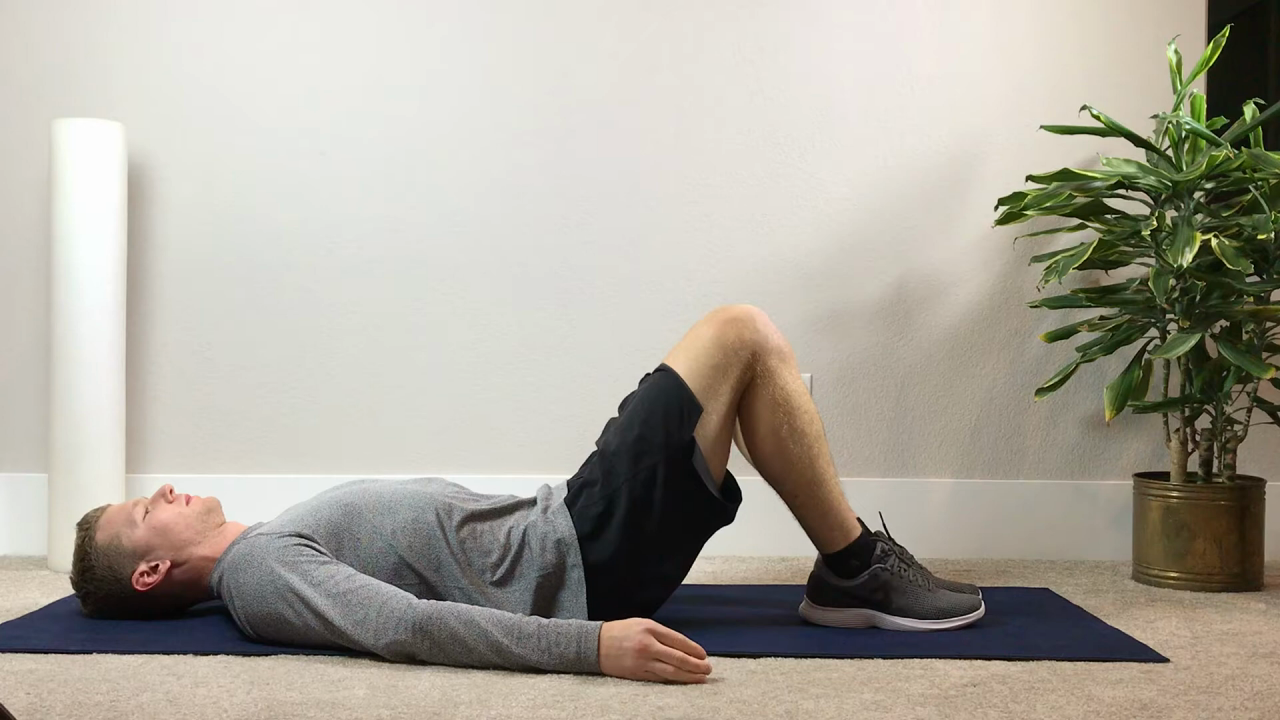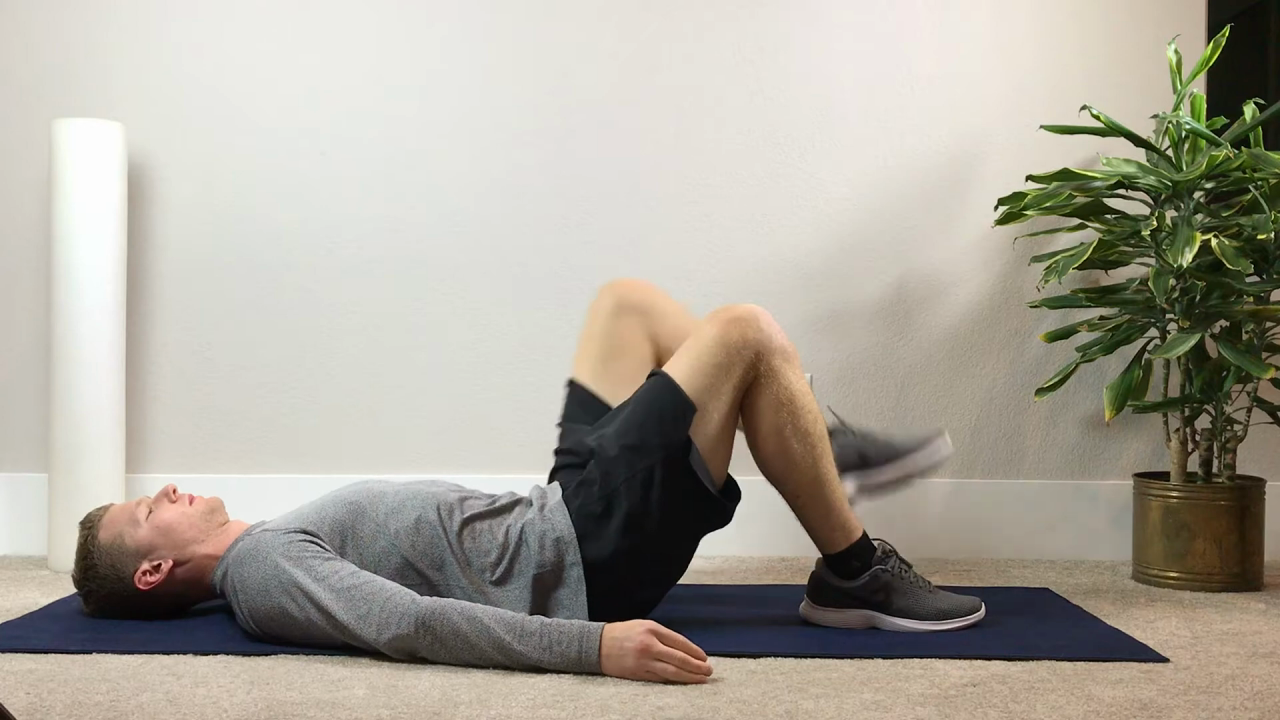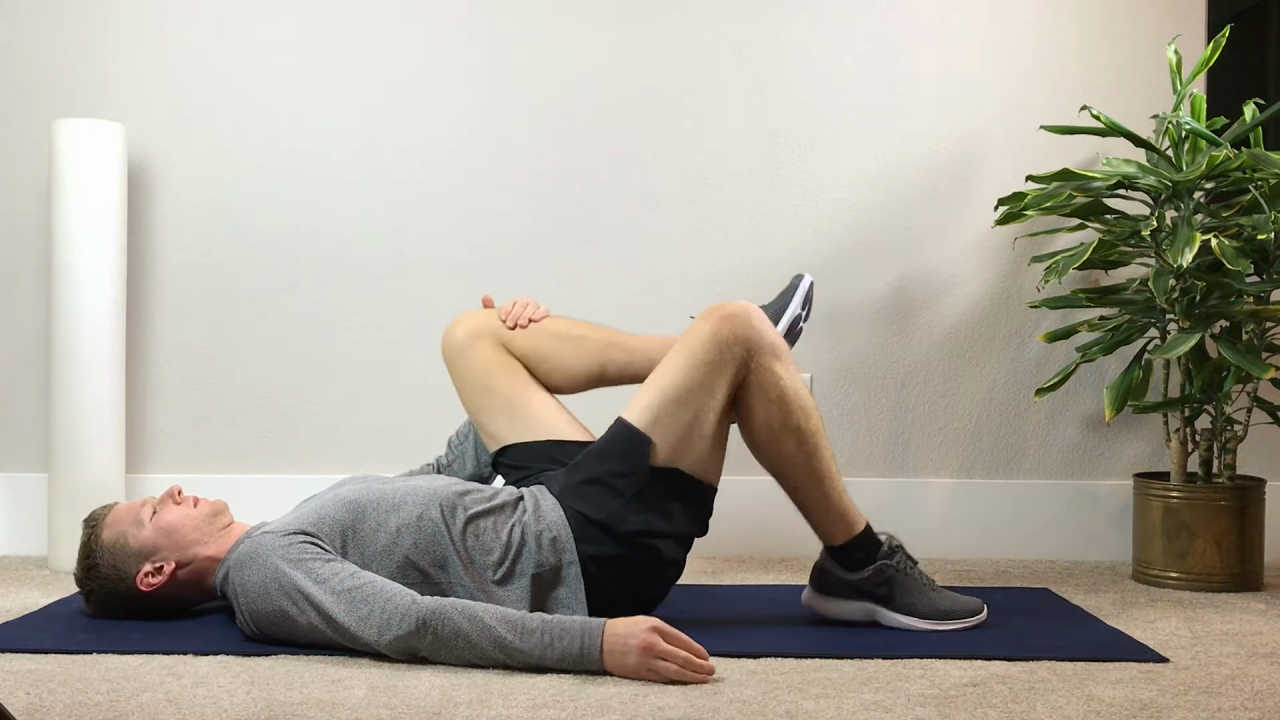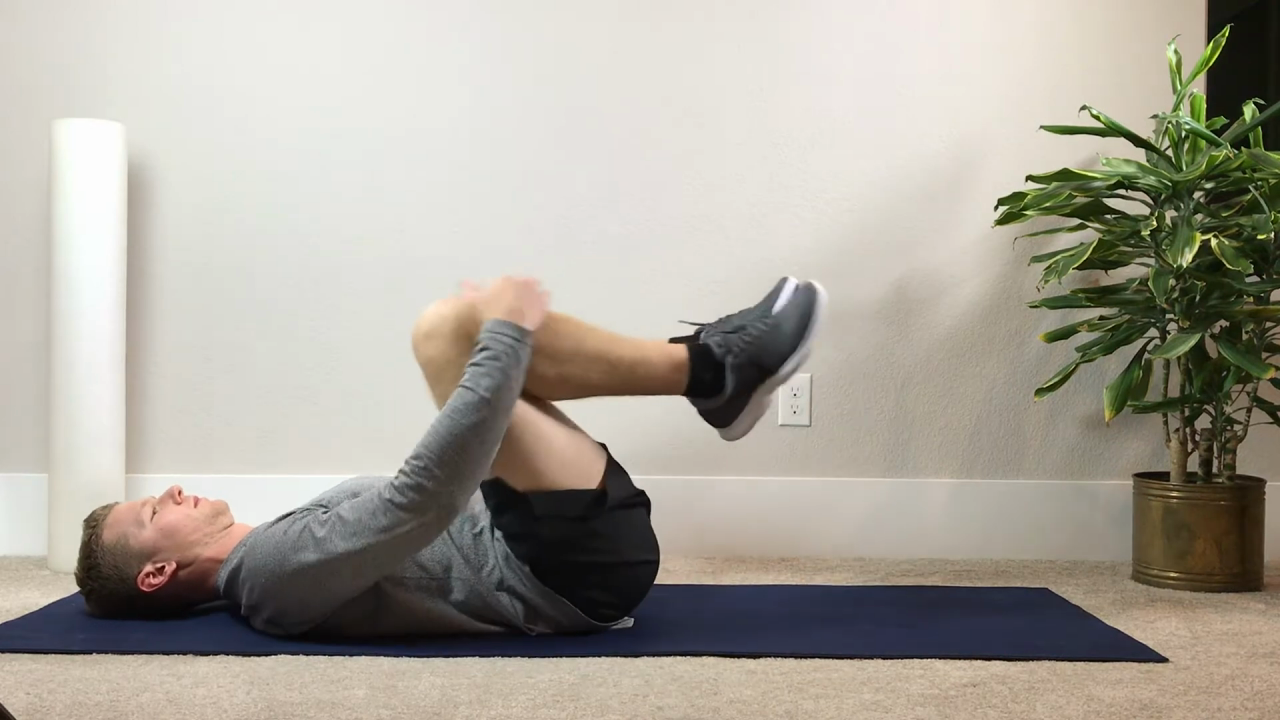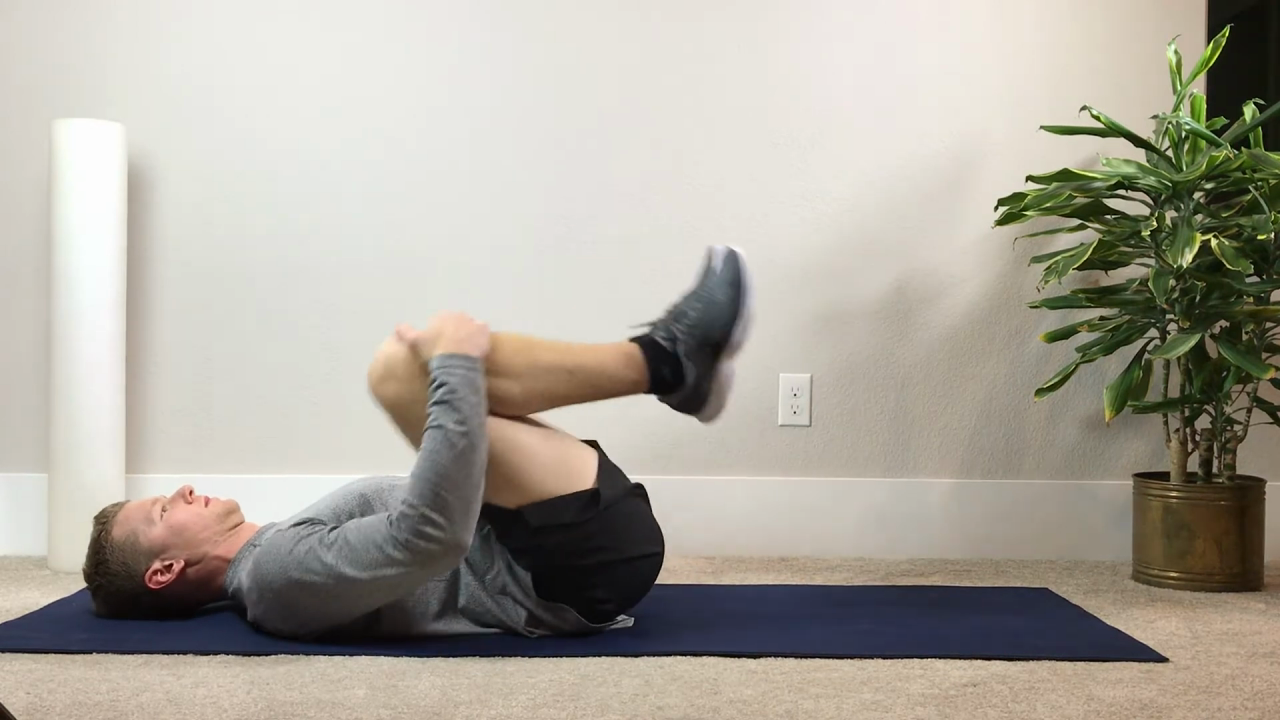
dt=0.7s
person 1, frame 1
left shoulder: (278, 545)
right shoulder: (260, 573)
right elbow: (406, 626)
right wrist: (591, 644)
left hip: (560, 523)
right hip: (586, 559)
left knee: (738, 351)
right knee: (742, 334)
left ankle: (854, 560)
right ankle: (858, 574)
person 1, frame 2
left shoulder: (284, 543)
right shoulder: (265, 573)
right elbow: (407, 625)
right wrist: (592, 644)
left hip: (558, 518)
right hip: (587, 557)
left knee: (628, 302)
right knee: (744, 331)
left ankle: (826, 451)
right ankle: (855, 576)
person 1, frame 3
left shoulder: (288, 539)
right shoulder: (263, 574)
left elbow: (443, 483)
right elbow: (409, 626)
left wrist: (515, 357)
right wrist: (596, 641)
left hip: (548, 508)
right hip: (589, 553)
left knee: (473, 335)
right knee: (734, 329)
left ankle: (727, 381)
right ankle: (858, 565)
person 1, frame 4
left shoulder: (283, 547)
right shoulder: (275, 573)
left elbow: (438, 482)
right elbow: (422, 497)
right wrist: (504, 340)
left hip: (569, 552)
right hip: (582, 568)
left knee: (466, 328)
right knee: (449, 327)
left ankle: (706, 361)
right ankle: (713, 373)
person 1, frame 5
left shoulder: (282, 547)
right shoulder: (281, 578)
left elbow: (441, 504)
right elbow: (432, 535)
right wrist: (458, 367)
left hip: (574, 564)
right hip: (586, 567)
right knee: (404, 365)
left ankle: (660, 359)
right ankle: (663, 362)
